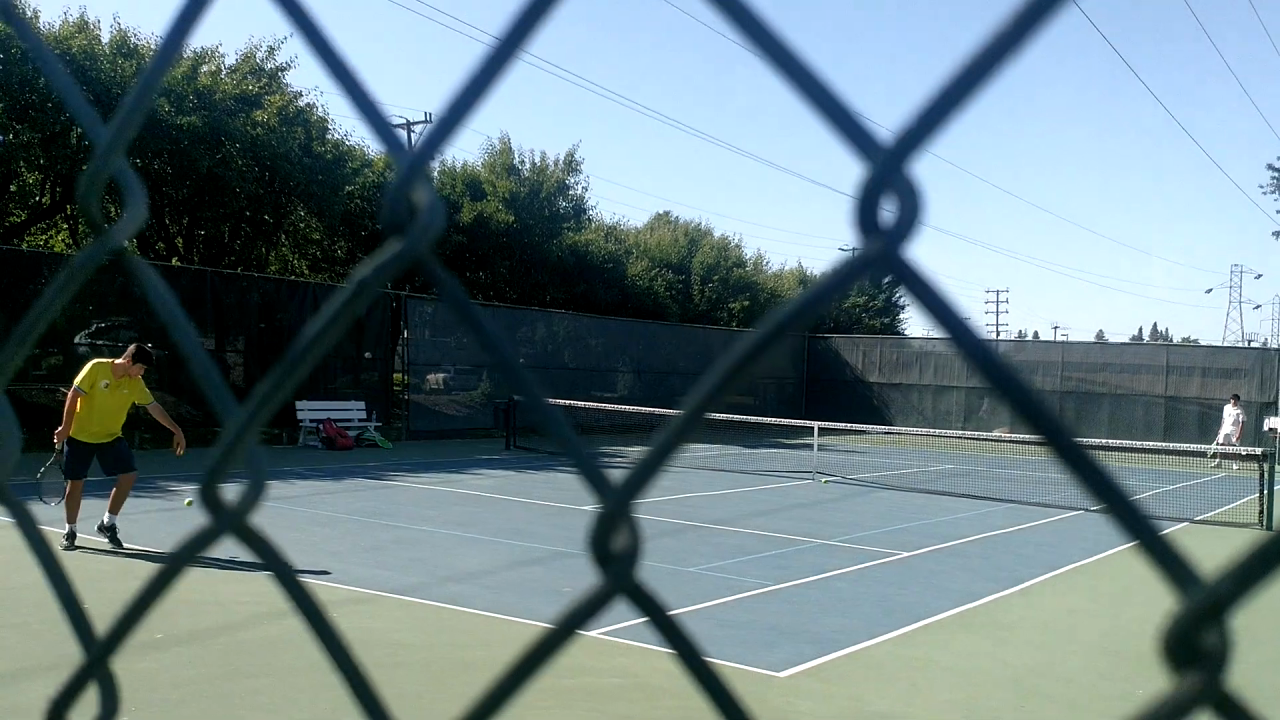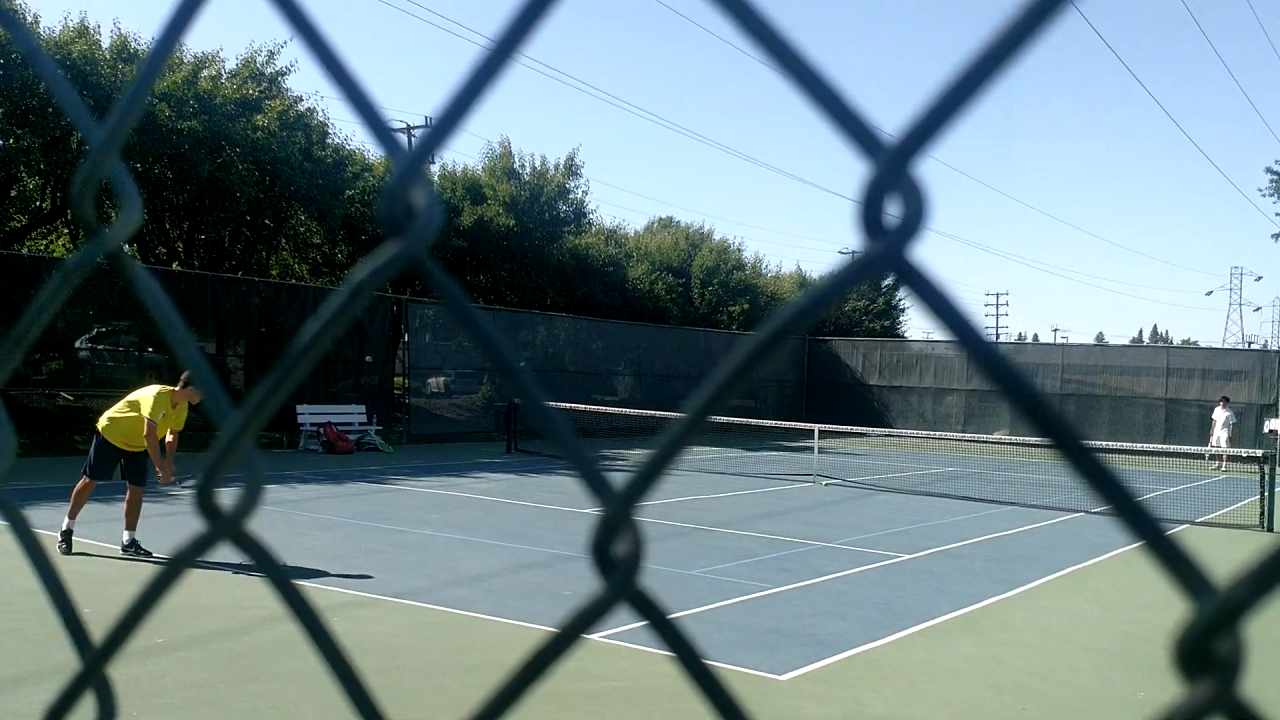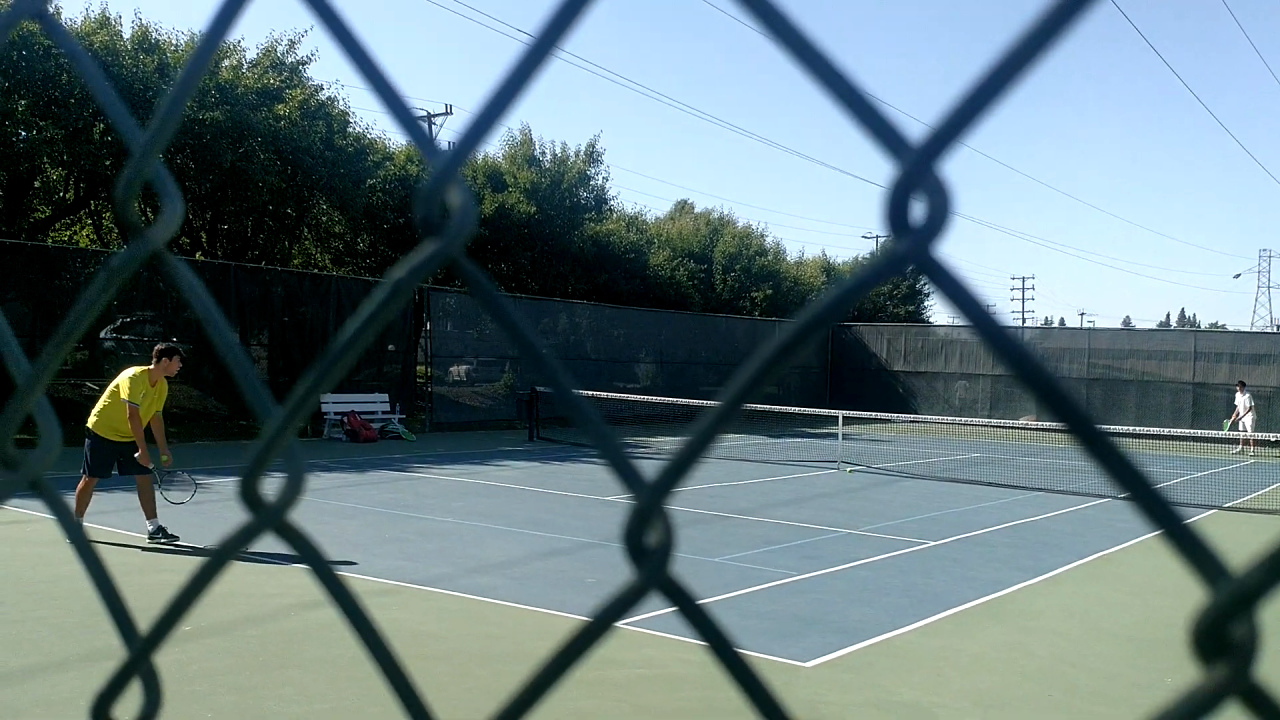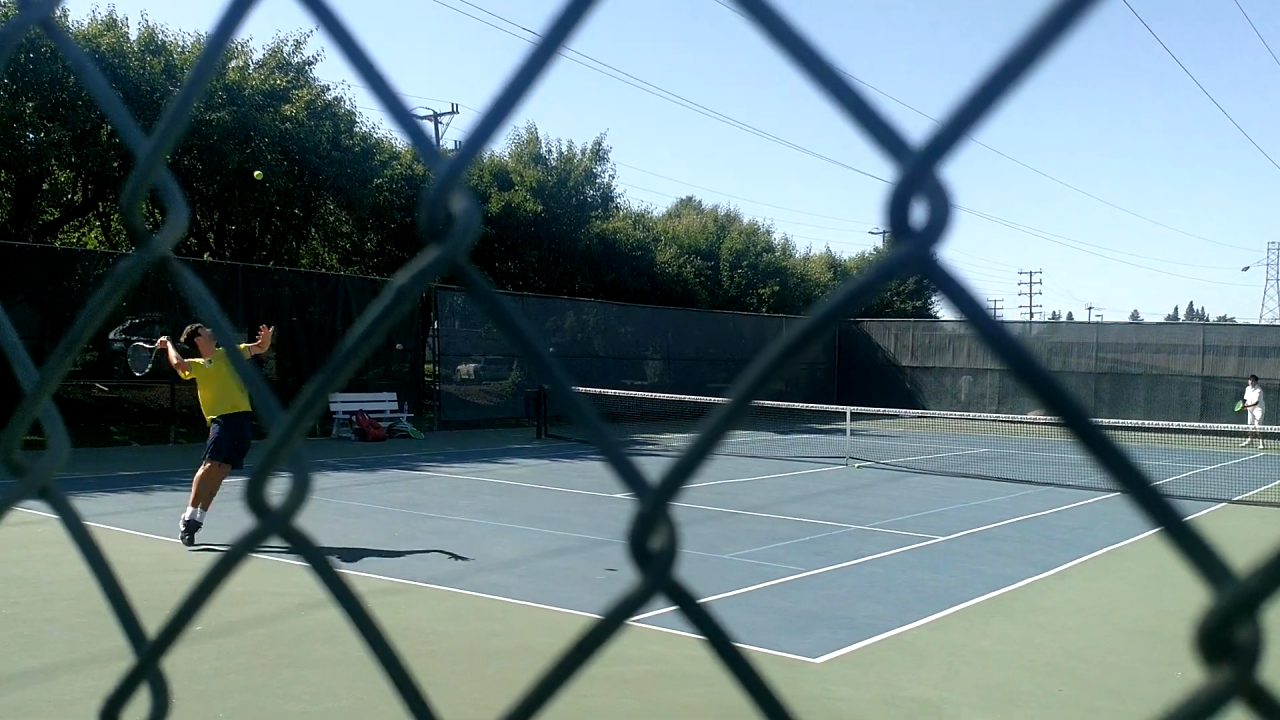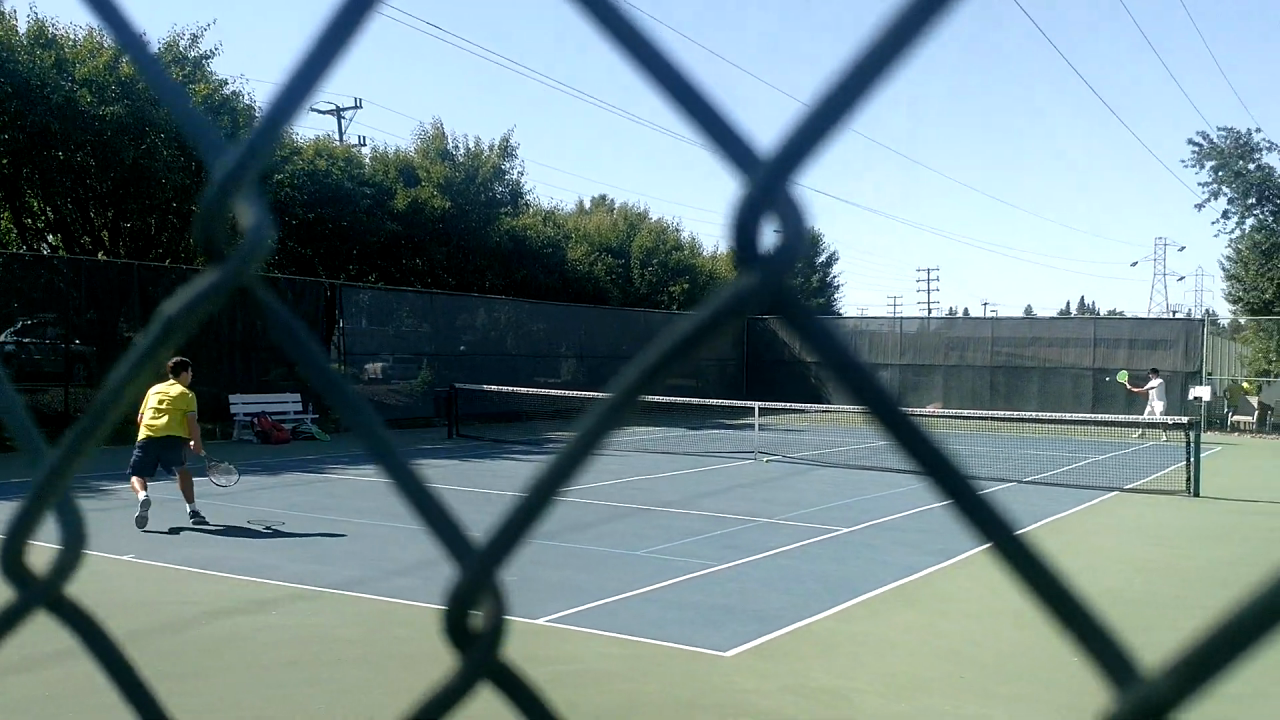
dt=1s
person 1, frame 1
left shoulder: (136, 383)
right shoulder: (96, 367)
left elbow: (153, 407)
right elbow: (73, 395)
left wrist: (177, 431)
right wrist: (65, 428)
left hip: (111, 437)
right hip: (80, 436)
left knee: (129, 476)
right knee: (75, 483)
left ankle: (108, 523)
right ankle: (70, 532)
person 1, frame 2
left shoulder: (182, 407)
right shoulder: (157, 396)
left elbow: (172, 433)
right elbow: (149, 435)
left wrist: (170, 461)
right wrist: (161, 468)
left hip: (137, 446)
right hip: (110, 435)
left knee: (137, 489)
right knee: (89, 481)
left ankle: (128, 541)
right ankle: (67, 529)
person 1, frame 3
left shoulder: (162, 386)
right shoulder: (133, 377)
left elbow: (155, 418)
right elbow: (133, 416)
left wrist: (163, 448)
right wrist: (143, 450)
left hip: (130, 437)
right hip: (102, 432)
left knee: (145, 478)
right knee: (90, 479)
left ankle: (155, 529)
person 1, frame 4
left shoulder: (230, 351)
right shoulder: (197, 365)
left elbow: (260, 348)
right elbow: (179, 365)
left wrist: (265, 340)
right wrist: (168, 345)
left hip: (243, 418)
right hip: (222, 418)
left knee: (221, 470)
right knee: (212, 465)
left ankle: (197, 518)
right ankle: (189, 517)
person 1, frame 5
left shoulder: (153, 390)
right shoulder: (187, 395)
left elbow: (140, 418)
right elbow: (192, 425)
right wrist: (197, 445)
left hip: (147, 439)
right hip: (174, 439)
left knee: (137, 478)
right knee: (183, 471)
left ankle: (143, 498)
right ankle: (194, 513)
